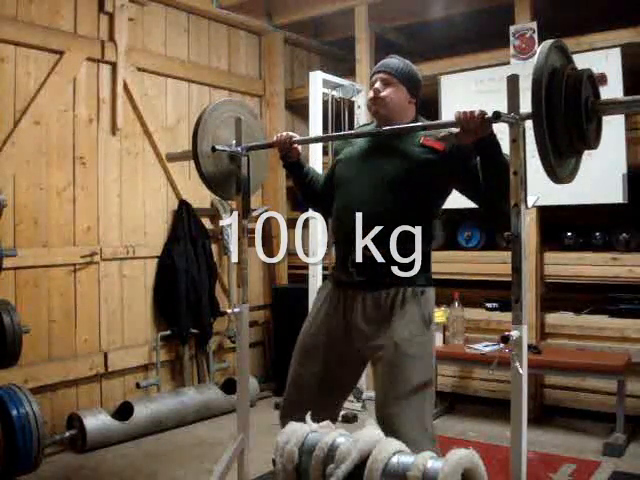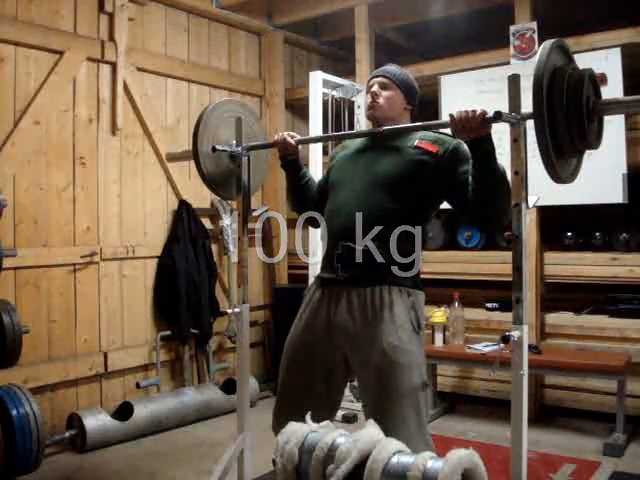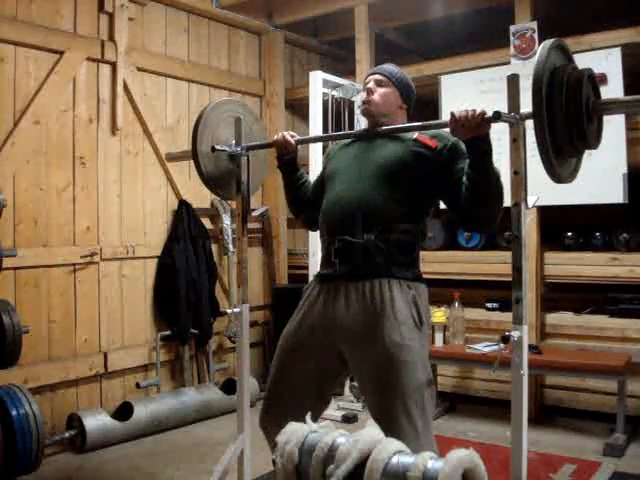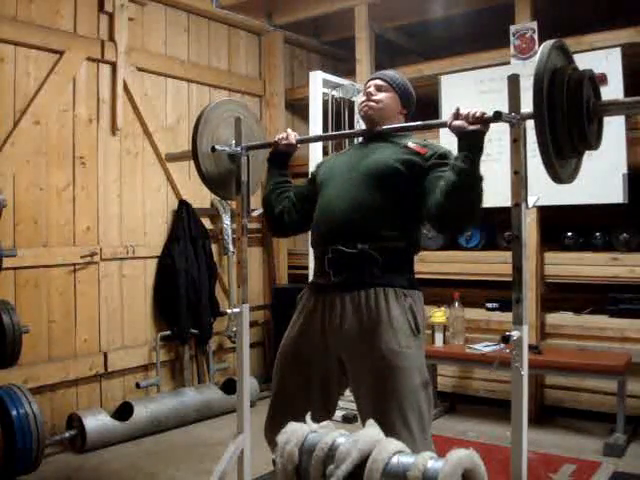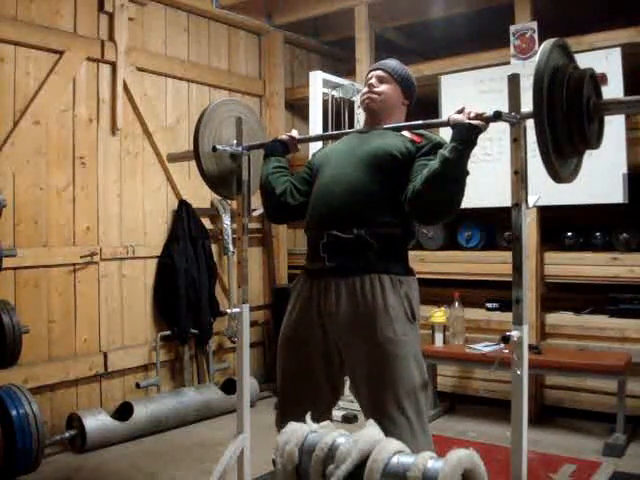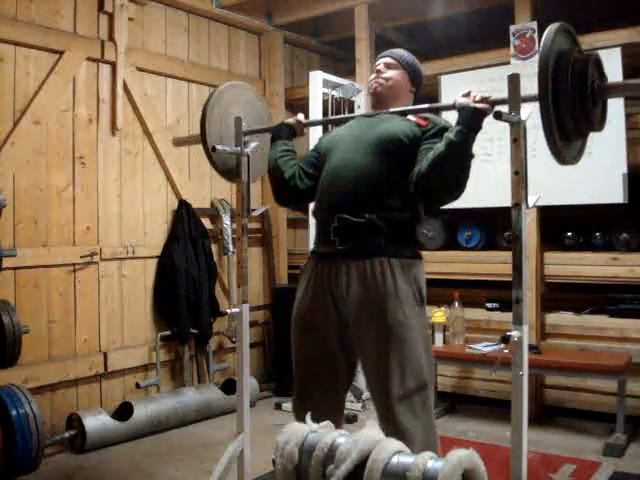
dt=0.4s
person 1, frame 1
left shoulder: (443, 143)
right shoulder: (349, 144)
left elbow: (498, 200)
left wrist: (483, 141)
right wrist: (293, 162)
left hip: (399, 297)
right hip: (338, 293)
left knee: (403, 429)
right knee: (299, 419)
person 1, frame 2
left shoulder: (437, 148)
right shoulder: (346, 151)
left elbow: (490, 214)
right elbow: (313, 208)
left wrist: (480, 145)
right wrist: (291, 162)
left hip: (387, 299)
right hip: (323, 295)
left knee: (401, 438)
right knee: (293, 425)
person 1, frame 3
left shoulder: (434, 145)
right shoulder: (341, 151)
left elbow: (480, 216)
right elbow: (310, 212)
left wrist: (477, 146)
right wrist: (289, 163)
left hip: (387, 294)
right hip: (325, 290)
left knee: (404, 440)
right knee: (282, 423)
person 1, frame 4
left shoulder: (422, 155)
right shoulder: (332, 163)
left elbow: (451, 217)
right elbow: (282, 220)
left wrist: (468, 147)
right wrist: (278, 161)
left hip: (382, 302)
right hip: (318, 300)
left knee: (401, 443)
right knee: (284, 431)
person 1, frame 5
left shoulder: (420, 144)
right shoulder: (331, 150)
left elbow: (431, 206)
right elbow: (282, 205)
left wrist: (462, 139)
right wrist: (276, 153)
left hip: (376, 286)
right hip: (312, 286)
left knee: (398, 426)
right knee: (297, 422)
person 1, frame 6
left shoulder: (426, 127)
right shoulder: (338, 134)
left elbow: (437, 187)
right elbow: (290, 188)
left wrist: (467, 123)
right wrist: (282, 137)
left hip: (385, 270)
right hip: (322, 269)
left knee: (403, 406)
right knee: (314, 403)
